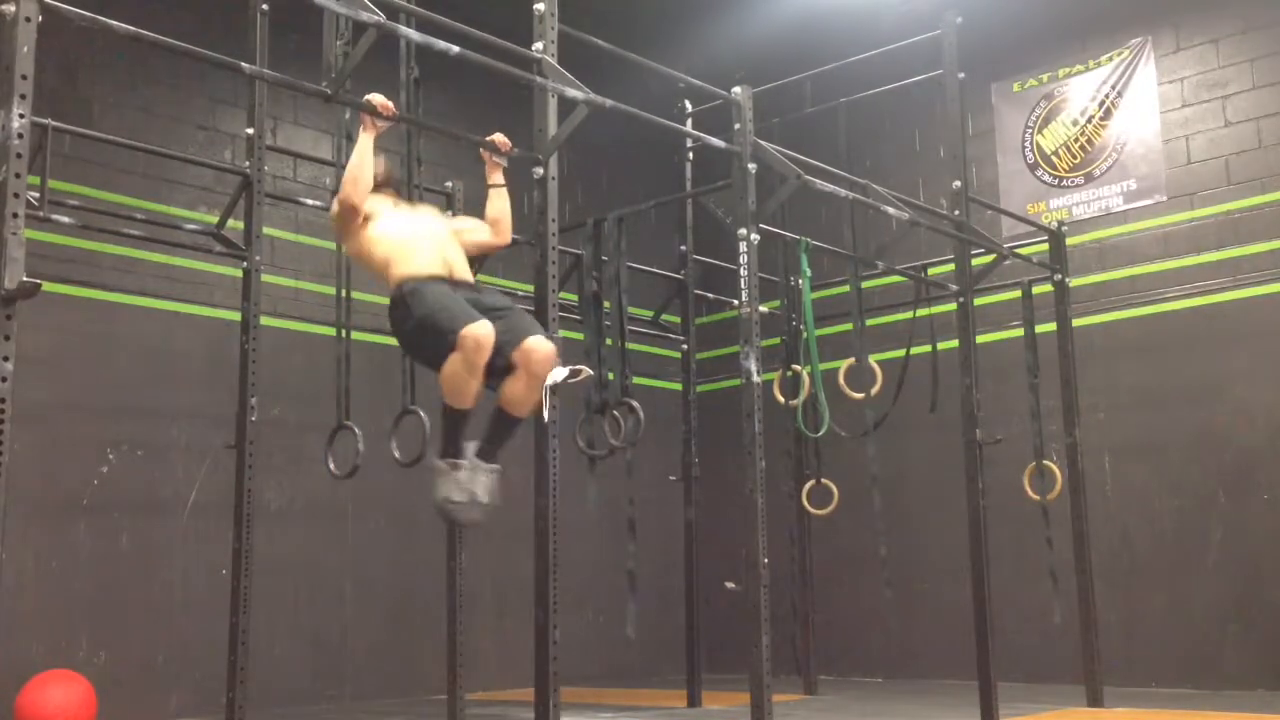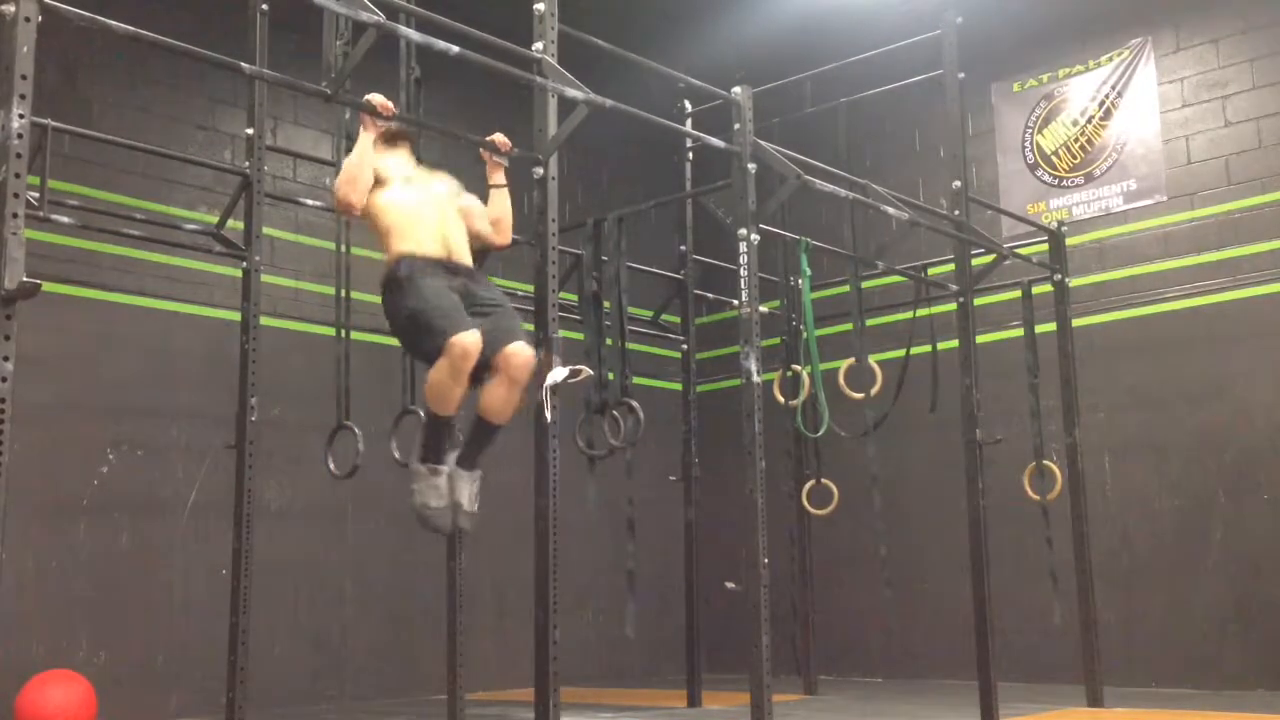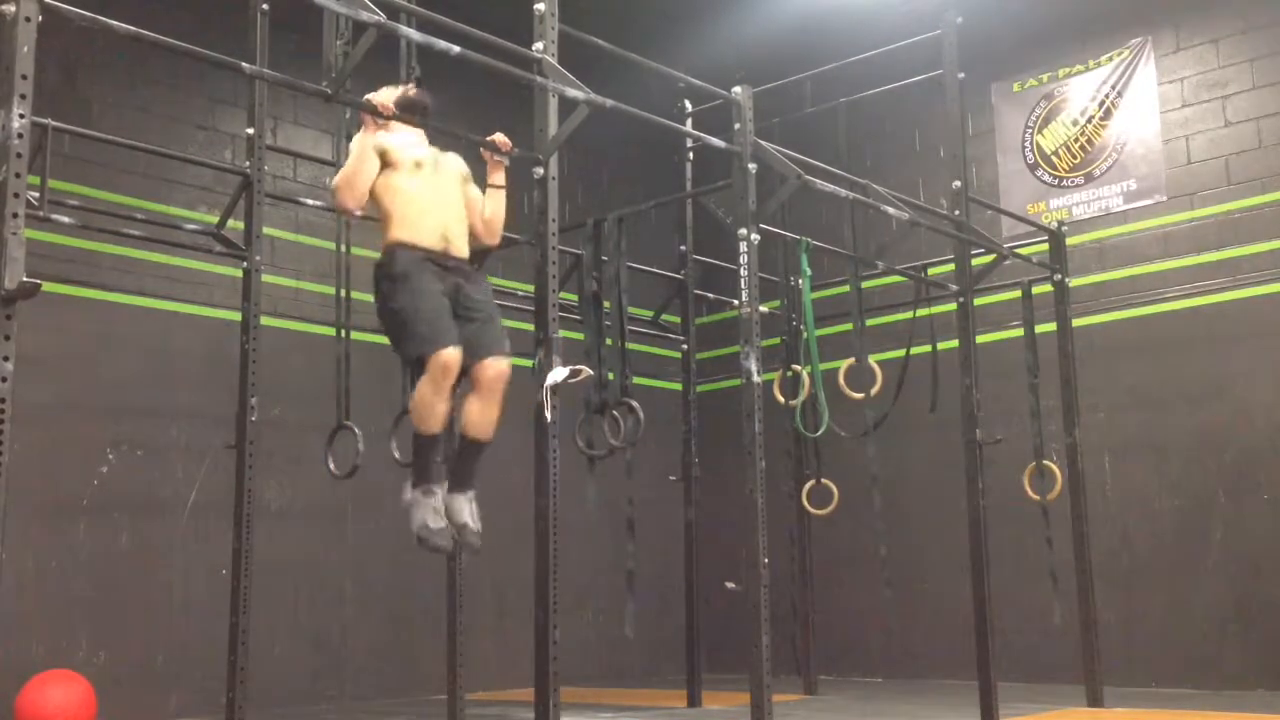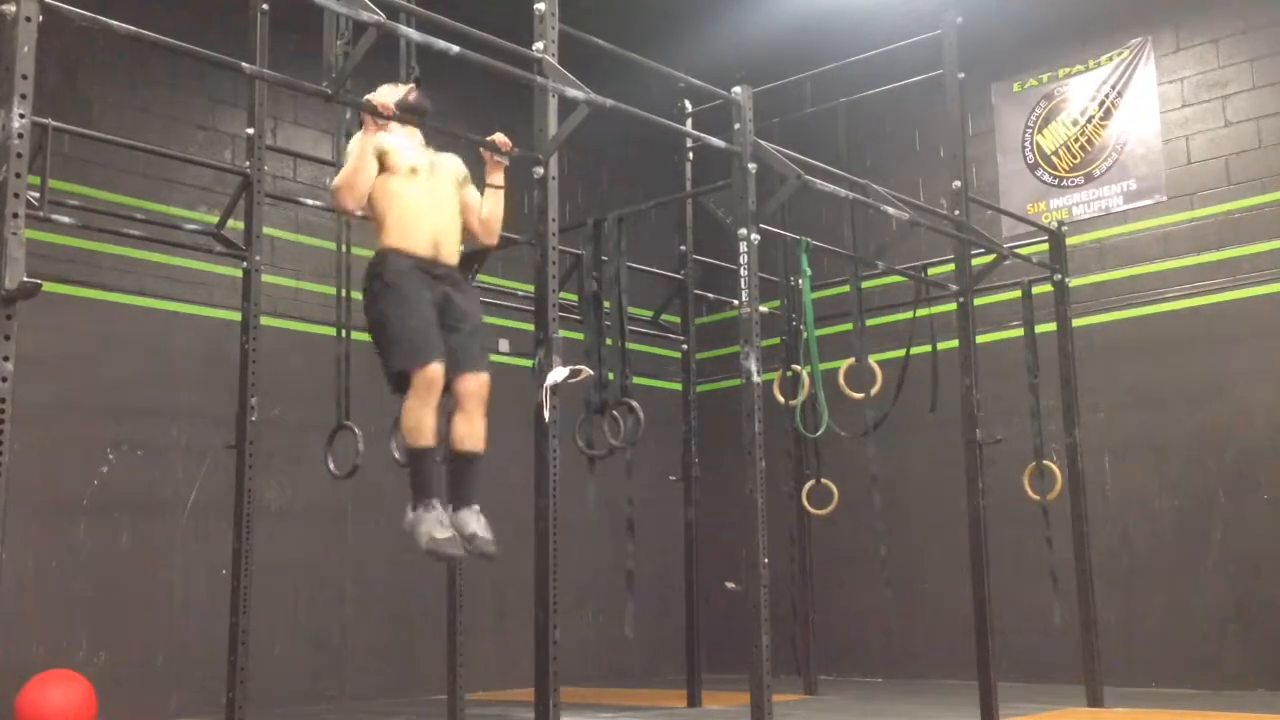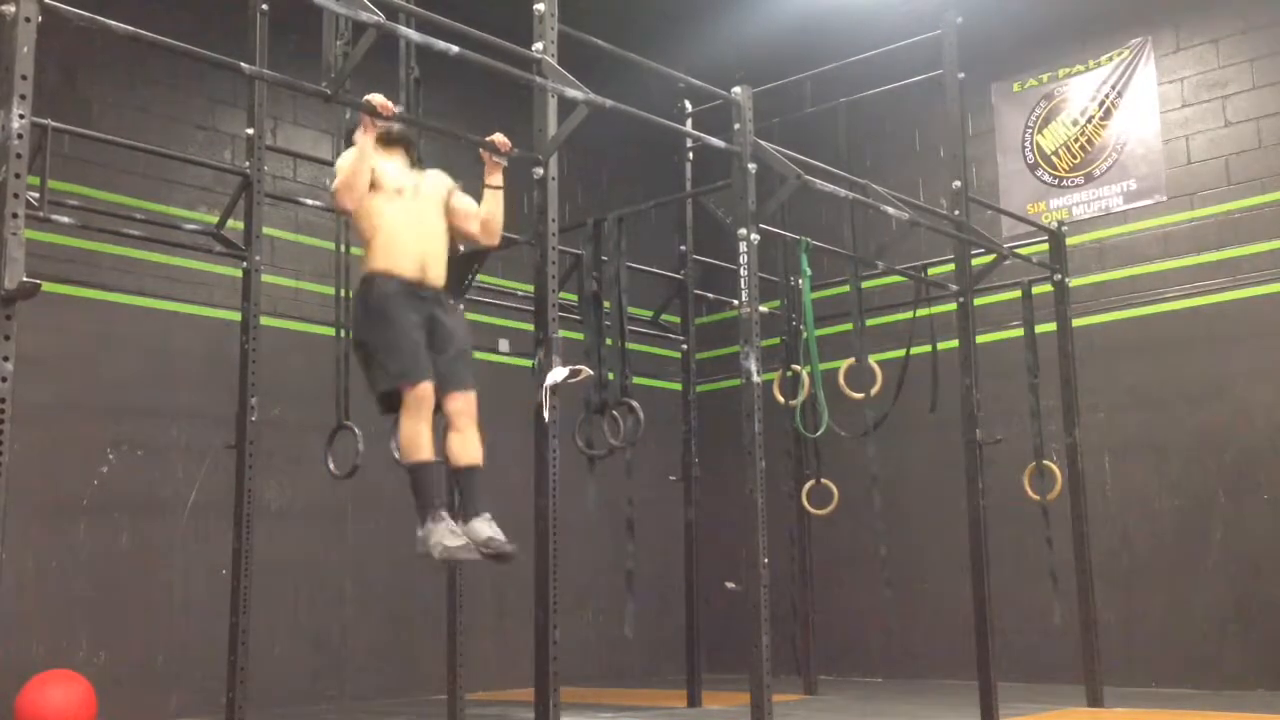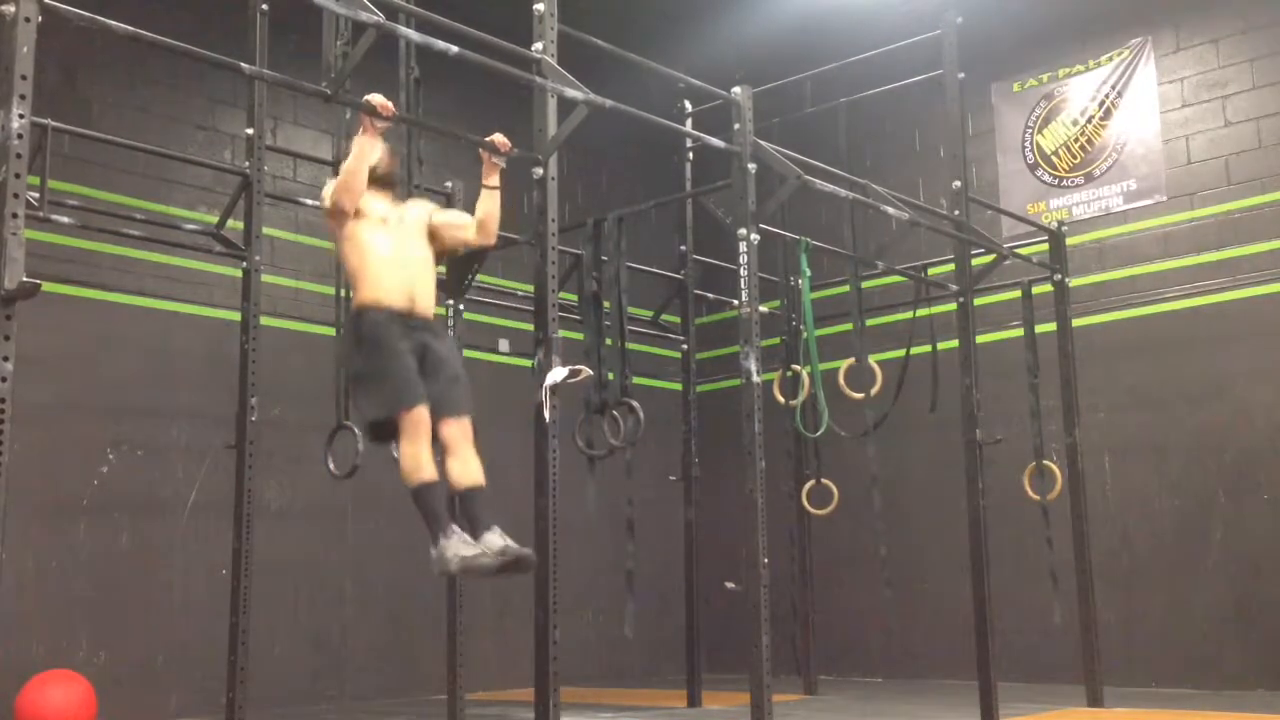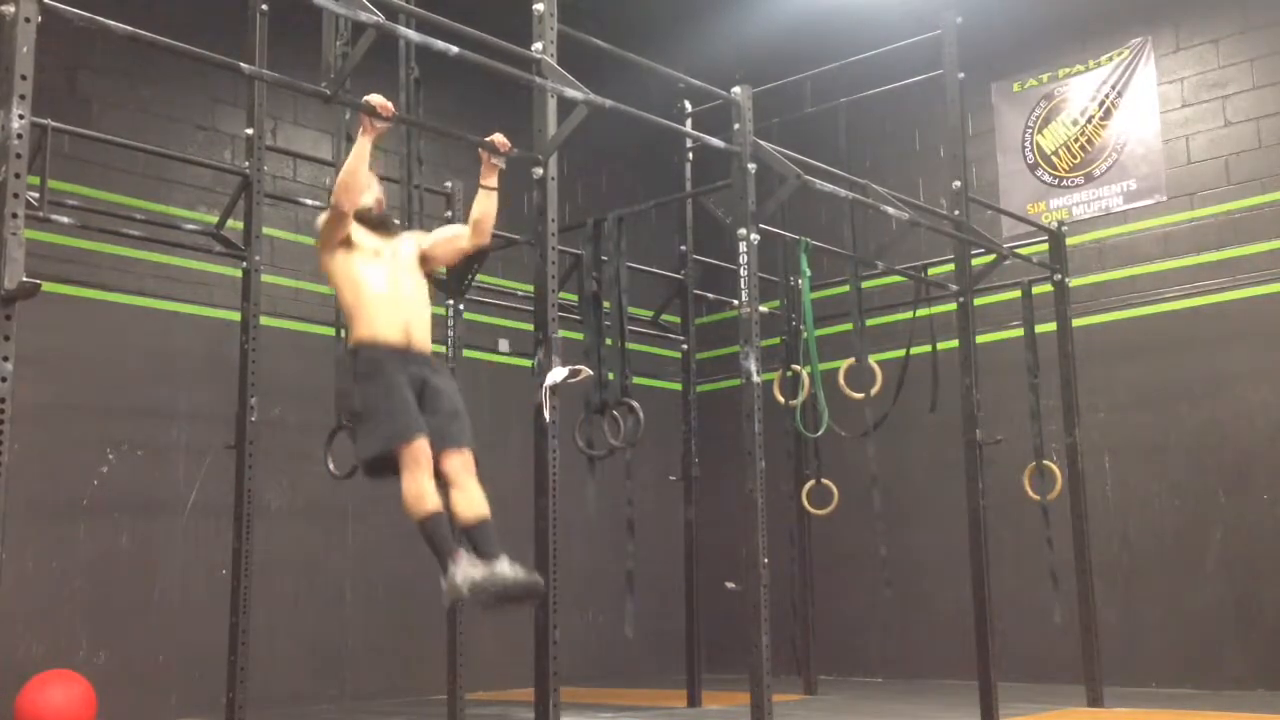
dt=0.1s
person 1, frame 1
left shoulder: (429, 216)
right shoulder: (358, 220)
left elbow: (499, 234)
right elbow: (350, 198)
left wrist: (495, 172)
right wrist: (367, 133)
left hip: (470, 293)
right hip: (418, 296)
left knee: (540, 353)
right knee: (476, 336)
left ankle: (485, 456)
right ankle: (452, 459)
person 1, frame 2
left shoulder: (444, 182)
right shoulder: (371, 165)
left elbow: (499, 235)
right elbow: (348, 200)
left wrist: (496, 173)
right wrist: (368, 132)
left hip: (468, 279)
right hip: (417, 276)
left knee: (518, 359)
right knee: (464, 347)
left ankle: (466, 464)
right ankle: (431, 462)
person 1, frame 3
left shoulder: (453, 163)
right shoulder: (379, 144)
left elbow: (489, 233)
right elbow: (347, 199)
left wrist: (496, 172)
right wrist: (370, 127)
left hip: (462, 274)
right hip: (409, 269)
left knee: (494, 371)
right knee: (444, 360)
left ankle: (460, 487)
right ankle: (424, 484)
person 1, frame 4
left shoulder: (450, 165)
right shoulder: (373, 146)
left elbow: (487, 233)
right elbow: (347, 199)
left wrist: (495, 173)
right wrist: (371, 127)
left hip: (451, 283)
right hip: (398, 276)
left knee: (472, 391)
right knee: (426, 381)
left ankle: (464, 507)
right ankle: (425, 507)
person 1, frame 5
left shoulder: (436, 181)
right shoulder: (360, 161)
left elbow: (488, 233)
right elbow: (346, 200)
left wrist: (493, 175)
right wrist: (369, 131)
left hip: (437, 302)
right hip: (388, 296)
left knee: (462, 408)
right knee: (419, 397)
left ankle: (474, 518)
right ankle: (433, 520)
person 1, frame 6
left shoulder: (418, 212)
right shoulder: (344, 205)
left elbow: (484, 234)
right elbow: (346, 200)
left wrist: (492, 173)
right wrist: (366, 133)
left hip: (429, 332)
right hip: (376, 327)
left knee: (458, 433)
right knee: (415, 425)
left ankle: (486, 534)
right ankle: (446, 540)
person 1, frame 7
left shoulder: (413, 245)
right shoulder: (338, 237)
left elbow: (478, 234)
right elbow: (341, 202)
left wrist: (489, 173)
right wrist: (367, 134)
left hip: (426, 366)
right hip: (377, 361)
left knee: (460, 463)
right knee: (416, 456)
left ankle: (493, 563)
right ankle: (456, 566)
